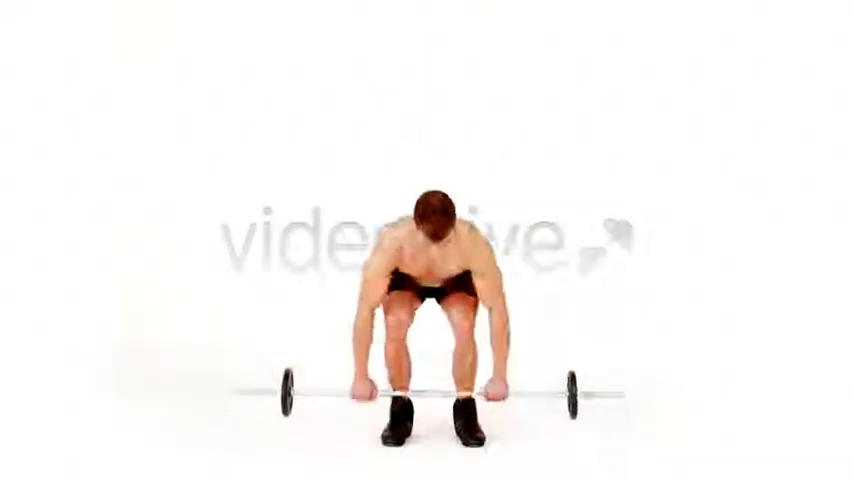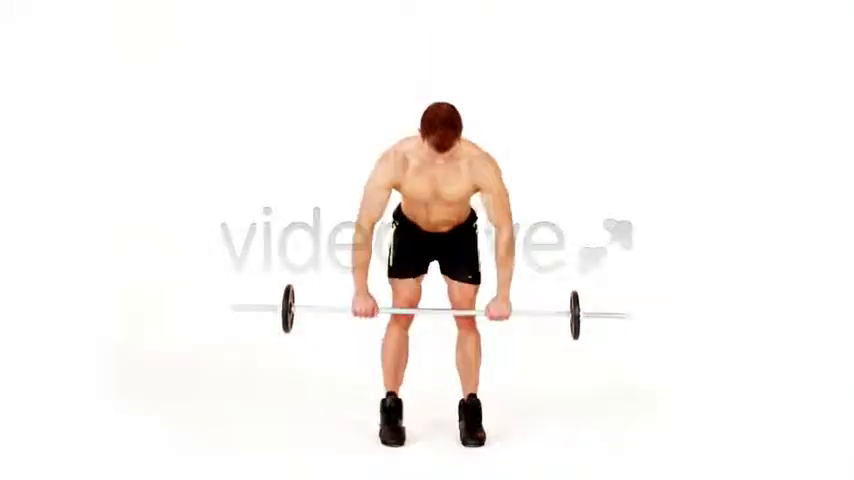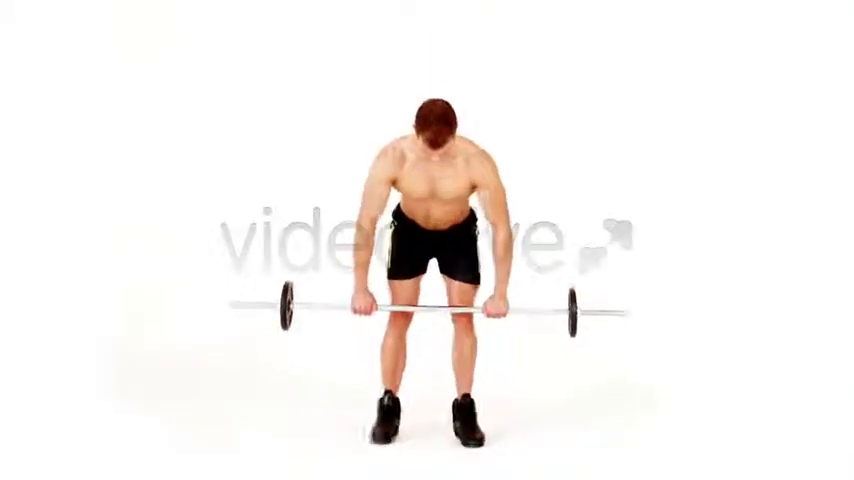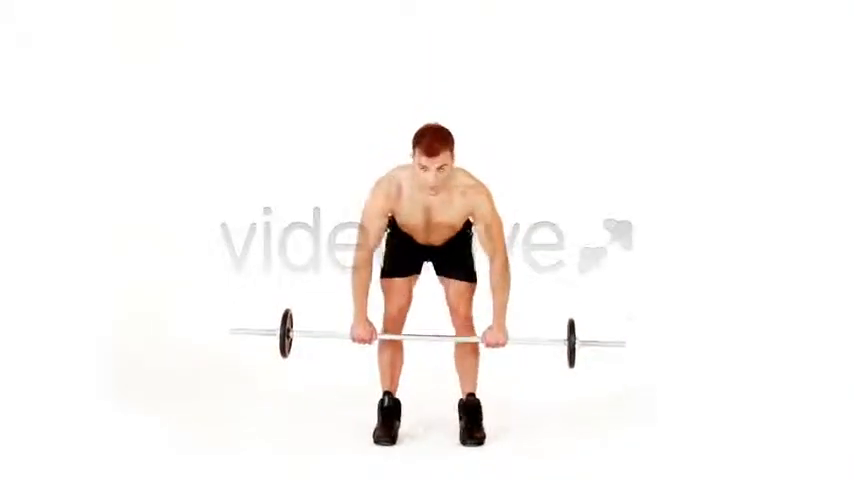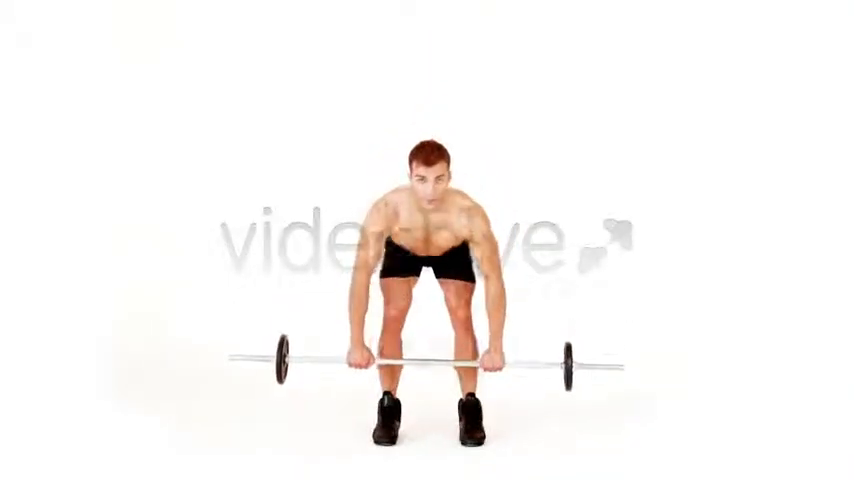
dt=0.5s
person 1, frame 1
left shoulder: (473, 244)
right shoulder: (391, 242)
left elbow: (497, 309)
right elbow: (366, 310)
left wrist: (499, 375)
right wrist: (361, 375)
left hip: (456, 278)
right hip: (405, 277)
left knee: (465, 328)
right knee: (395, 326)
left ankle: (465, 408)
right ankle: (400, 408)
person 1, frame 2
left shoulder: (480, 164)
right shoulder: (394, 160)
left elbow: (504, 228)
right elbow: (364, 225)
left wrist: (503, 295)
right wrist: (360, 290)
left hip: (460, 234)
right hip: (410, 232)
left knee: (465, 318)
right knee: (401, 316)
left ankle: (470, 408)
right ankle: (391, 407)
person 1, frame 3
left shoulder: (478, 162)
right shoulder: (391, 158)
left elbow: (501, 227)
right elbow: (365, 223)
left wrist: (500, 292)
right wrist: (361, 287)
left hip: (458, 233)
right hip: (409, 230)
left knee: (463, 317)
right knee: (399, 316)
left ankle: (464, 408)
right ankle: (389, 406)
person 1, frame 4
left shoulder: (473, 193)
right shoulder: (388, 188)
left elbow: (498, 256)
right elbow: (364, 251)
left wrist: (499, 322)
right wrist: (360, 317)
left hip: (454, 241)
right hip: (403, 239)
left knee: (462, 318)
right knee: (393, 317)
left ankle: (470, 407)
right ankle: (388, 407)
person 1, frame 5
left shoulder: (469, 215)
right shoulder: (386, 209)
left elbow: (493, 280)
right elbow: (362, 276)
left wrist: (495, 348)
right wrist: (356, 344)
left hip: (452, 251)
right hip: (402, 250)
left knee: (461, 316)
right knee: (393, 316)
left ankle: (470, 407)
right ankle: (388, 408)
